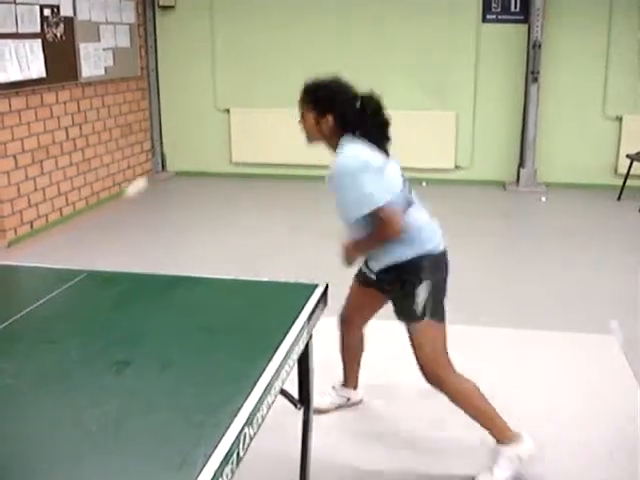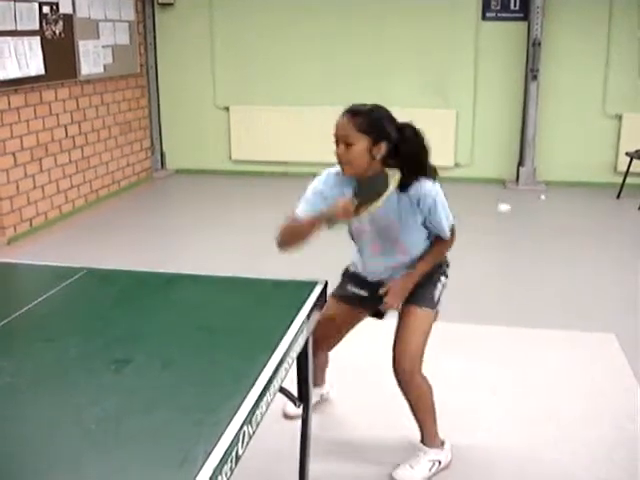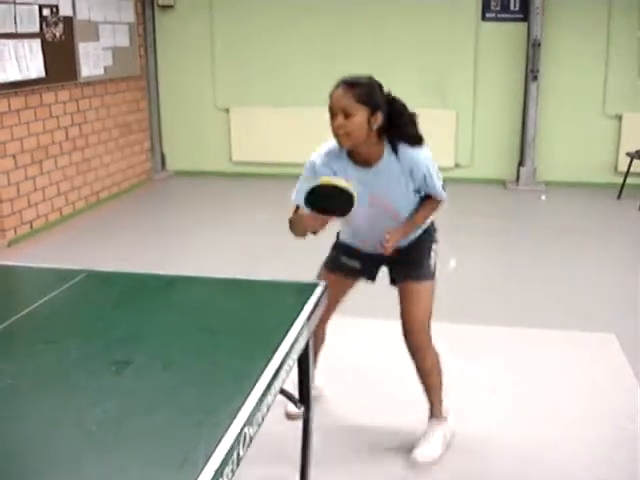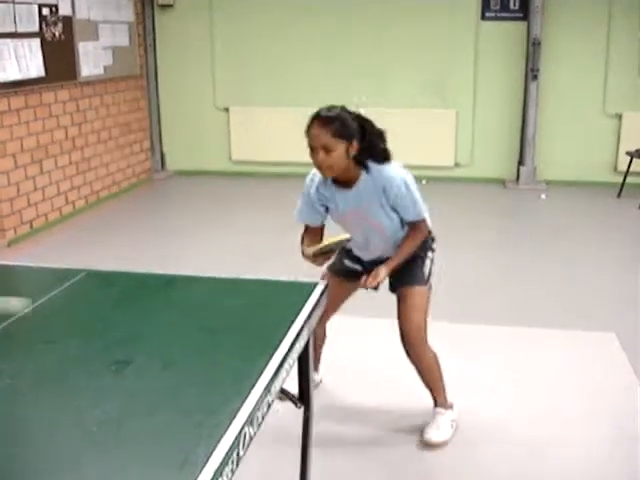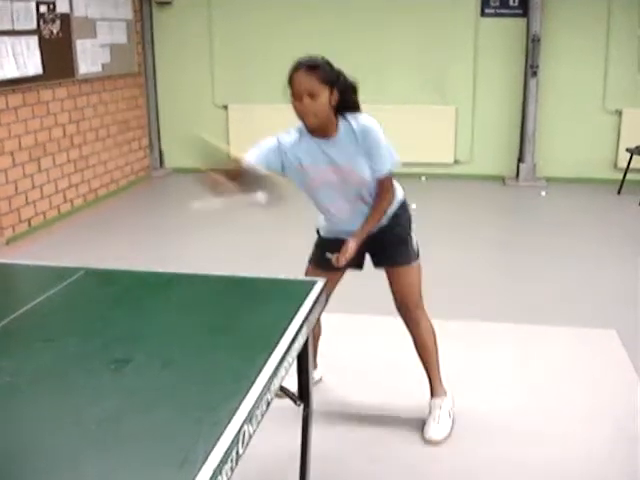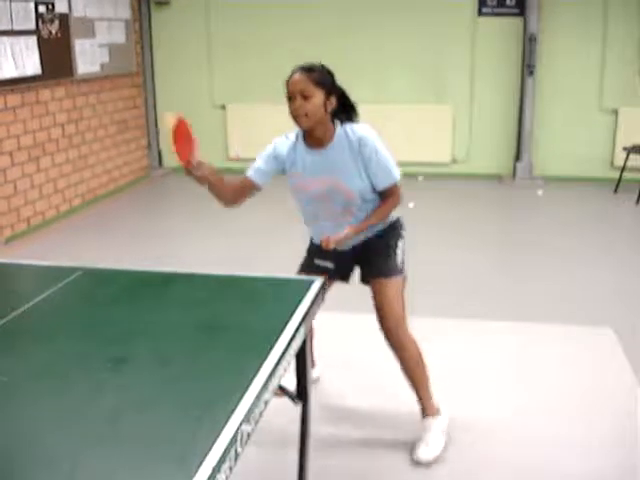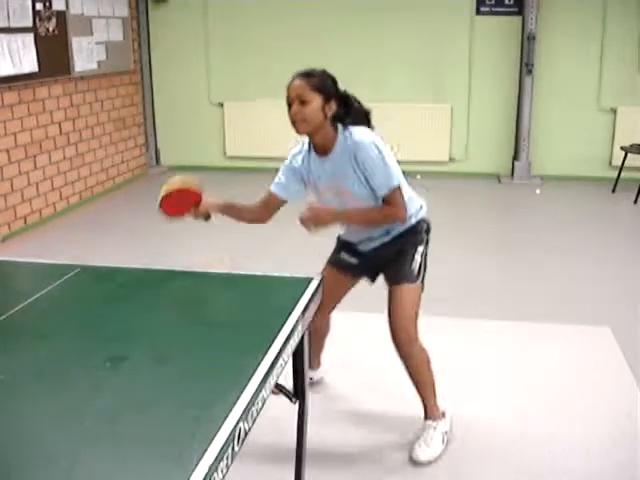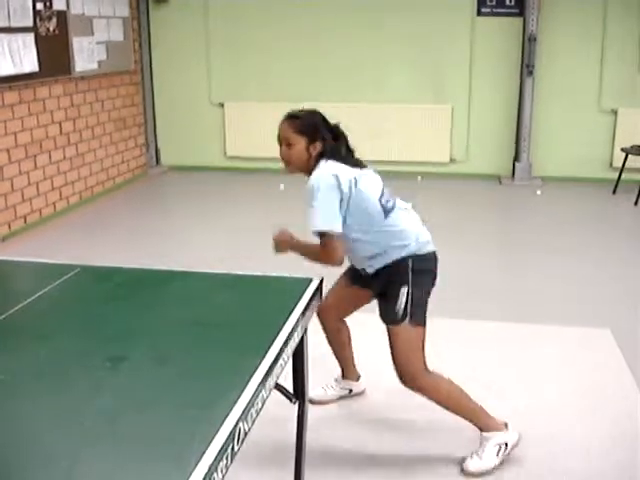
dt=0.3s
person 1, frame 1
left shoulder: (348, 163)
right shoulder: (359, 149)
left elbow: (393, 226)
left wrist: (357, 247)
left hip: (415, 263)
right hip: (391, 260)
left knee: (437, 373)
right knee: (349, 320)
left ankle: (511, 444)
right ankle: (349, 388)
person 1, frame 2
left shoulder: (422, 191)
right shoulder: (333, 183)
left elbow: (445, 240)
right elbow: (284, 241)
left wrist: (406, 284)
right wrist: (322, 217)
left hip: (421, 274)
right hip: (367, 274)
left knee: (405, 365)
right knee: (317, 336)
left ankle: (434, 447)
right ankle: (317, 388)
person 1, frame 3
left shoulder: (413, 157)
right shoulder: (324, 161)
left elbow: (435, 197)
right elbow: (298, 220)
left wrist: (402, 230)
right wrist: (305, 223)
left hip: (410, 244)
right hip: (354, 244)
left knee: (417, 337)
left ankle: (438, 418)
person 1, frame 4
left shoulder: (391, 178)
right shoulder: (316, 184)
left elbow: (419, 227)
right elbow: (312, 234)
left wrist: (388, 267)
right wrist: (311, 251)
left hip: (408, 253)
right hip: (357, 251)
left knee: (413, 340)
left ankle: (444, 408)
right ankle: (309, 374)
person 1, frame 5
left shoulder: (363, 129)
right shoulder: (289, 145)
left elbow: (384, 192)
right elbow: (241, 168)
left wrist: (356, 241)
right wrist: (223, 175)
left hip: (390, 224)
right hip: (334, 232)
left knee: (412, 312)
left ankle: (439, 396)
right ankle: (306, 373)
person 1, frame 6
left shoulder: (361, 140)
right shoulder: (285, 150)
left elbow: (393, 197)
right elbow: (231, 195)
left wrist: (352, 231)
right wrist: (203, 171)
left hip: (377, 235)
right hip: (326, 242)
left knee: (394, 330)
left ankle: (432, 415)
right ankle: (305, 370)
person 1, frame 7
left shoulder: (362, 144)
right shoulder: (300, 159)
left elbow: (392, 209)
right elbow: (262, 211)
left wrist: (330, 215)
right wrist: (218, 205)
left hip: (403, 234)
right hip: (358, 239)
left knee: (404, 338)
right knee: (318, 310)
left ankle: (435, 418)
right ankle: (311, 369)
person 1, frame 8
left shoulder: (323, 180)
right shoulder: (344, 171)
left elbow: (332, 255)
left wrist: (292, 244)
left hip: (406, 263)
right hip: (379, 259)
left knee: (411, 374)
right knee: (327, 311)
left ankle: (495, 430)
right ankle: (351, 379)
